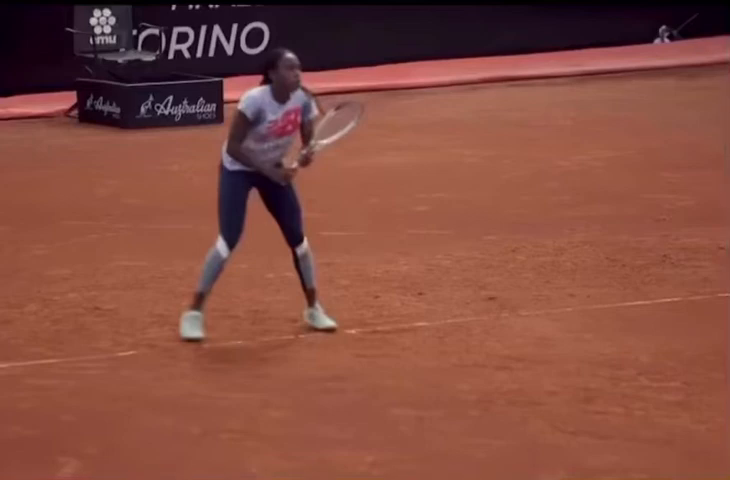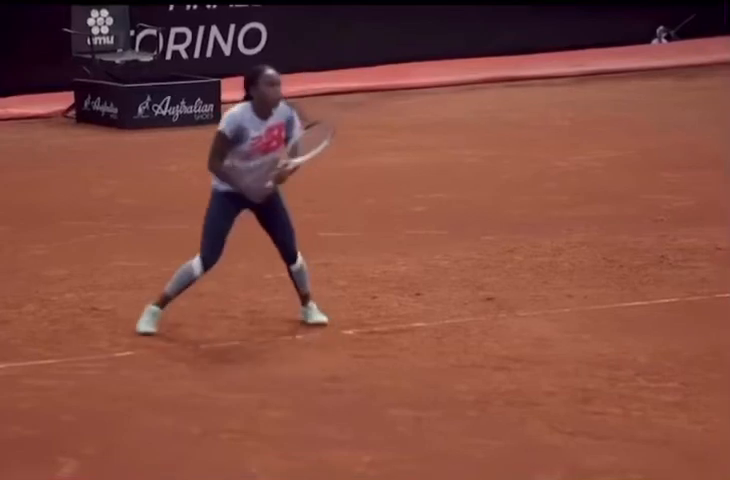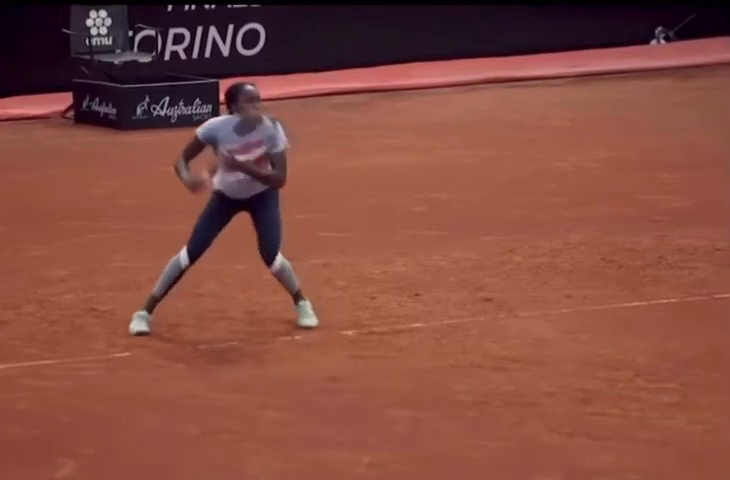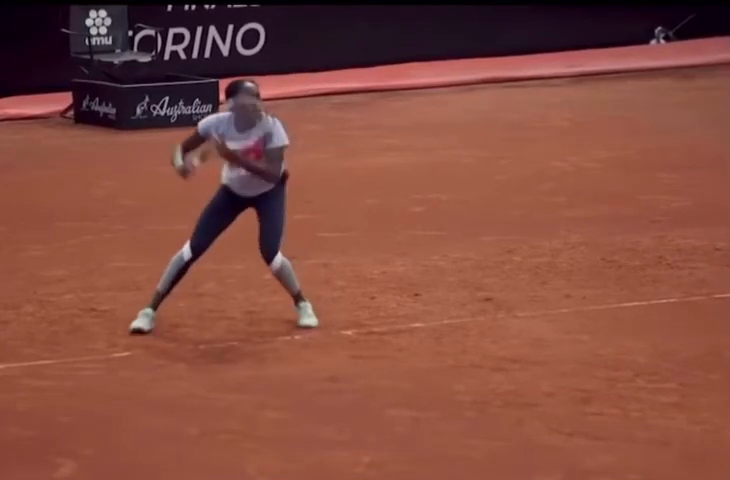
dt=1s
person 1, frame 1
left shoulder: (303, 100)
right shoulder: (255, 100)
left elbow: (309, 141)
right elbow: (233, 147)
left wrist: (307, 155)
right wrist: (269, 171)
left hip: (274, 170)
right hip: (238, 169)
left knee: (297, 238)
right knee: (229, 240)
left ankle: (313, 308)
right ankle: (194, 312)
person 1, frame 2
left shoulder: (287, 114)
right shoulder: (236, 118)
right elbow: (214, 162)
left wrist: (285, 171)
right wrist: (245, 188)
left hip: (265, 188)
right hip: (229, 191)
left knee: (290, 252)
right knee: (207, 259)
left ankle: (308, 306)
right ankle: (154, 309)
person 1, frame 3
left shoulder: (271, 129)
right shoulder: (216, 127)
left elbow: (279, 179)
right elbow: (182, 160)
left wrist: (244, 168)
right wrist: (188, 178)
left hip: (261, 195)
right hip: (224, 194)
left knee: (270, 255)
right knee: (191, 252)
left ankle: (302, 304)
right ankle: (145, 312)
person 1, frame 4
left shoulder: (271, 127)
right shoulder: (217, 123)
left elbow: (274, 174)
right elbow: (181, 148)
left wrist: (234, 156)
right wrist: (182, 163)
left hip: (269, 191)
right hip: (233, 190)
left knee: (270, 253)
right knee: (193, 248)
left ankle: (302, 305)
right ankle: (151, 310)
